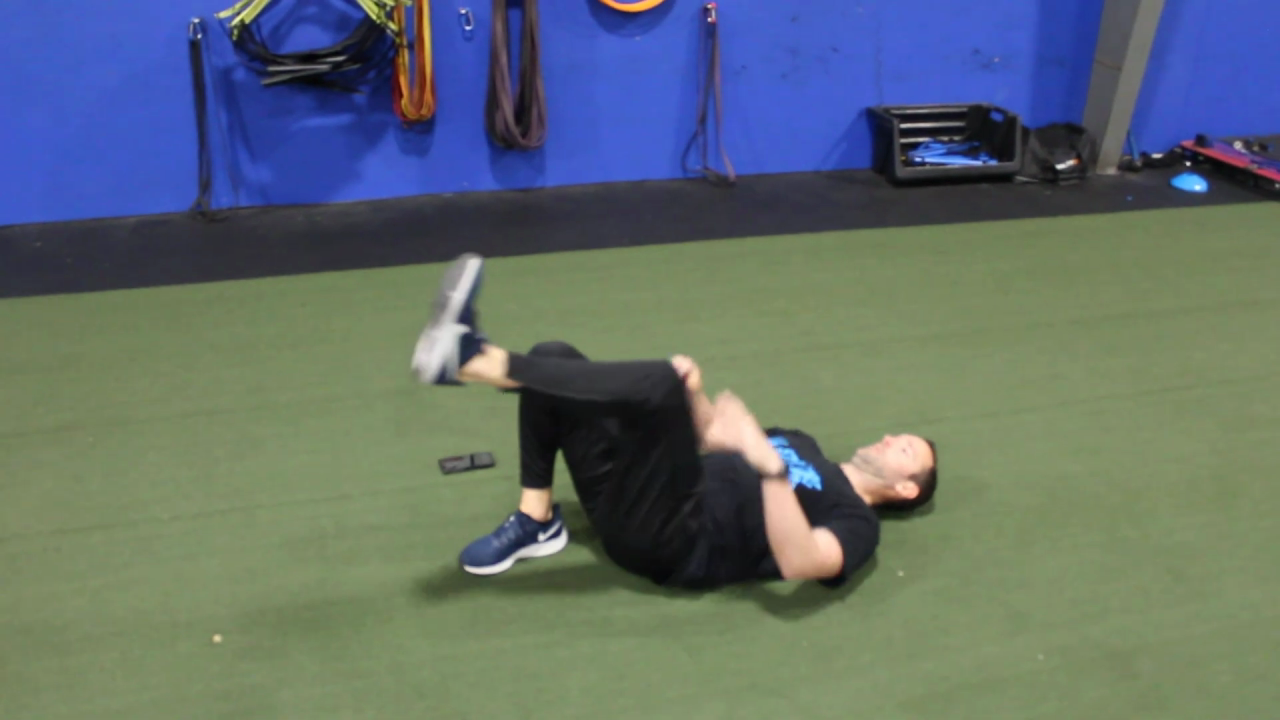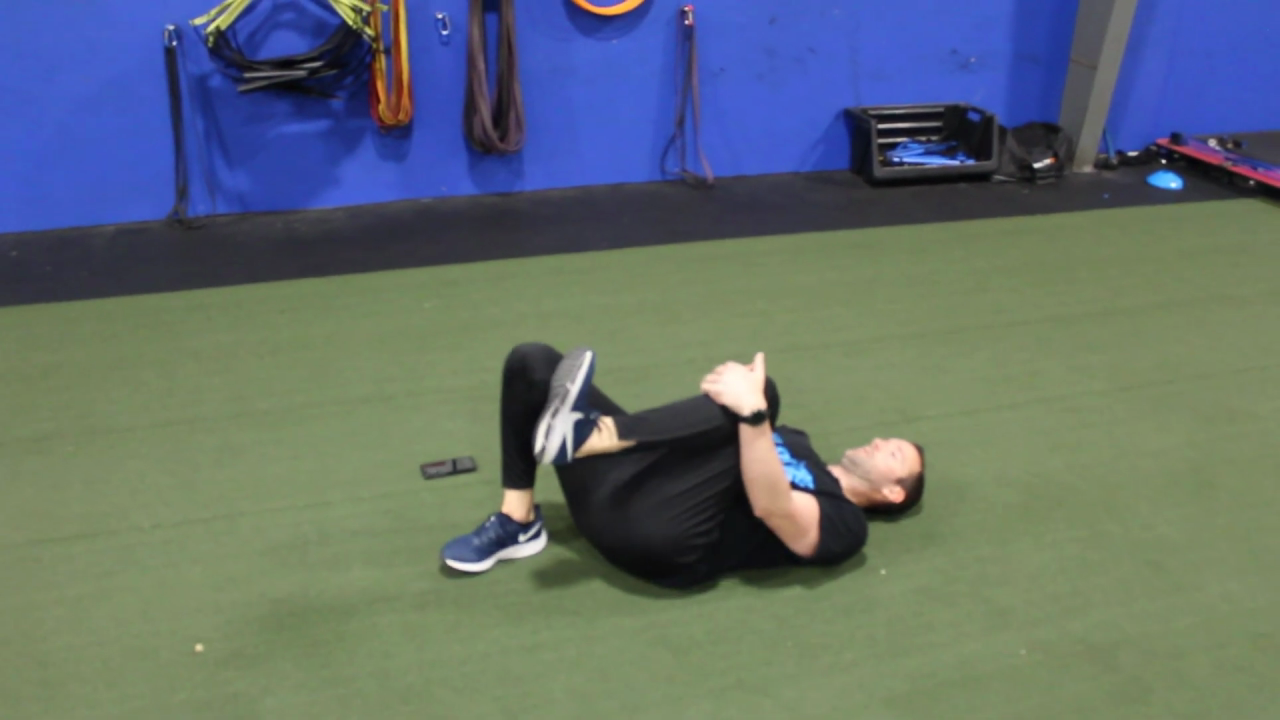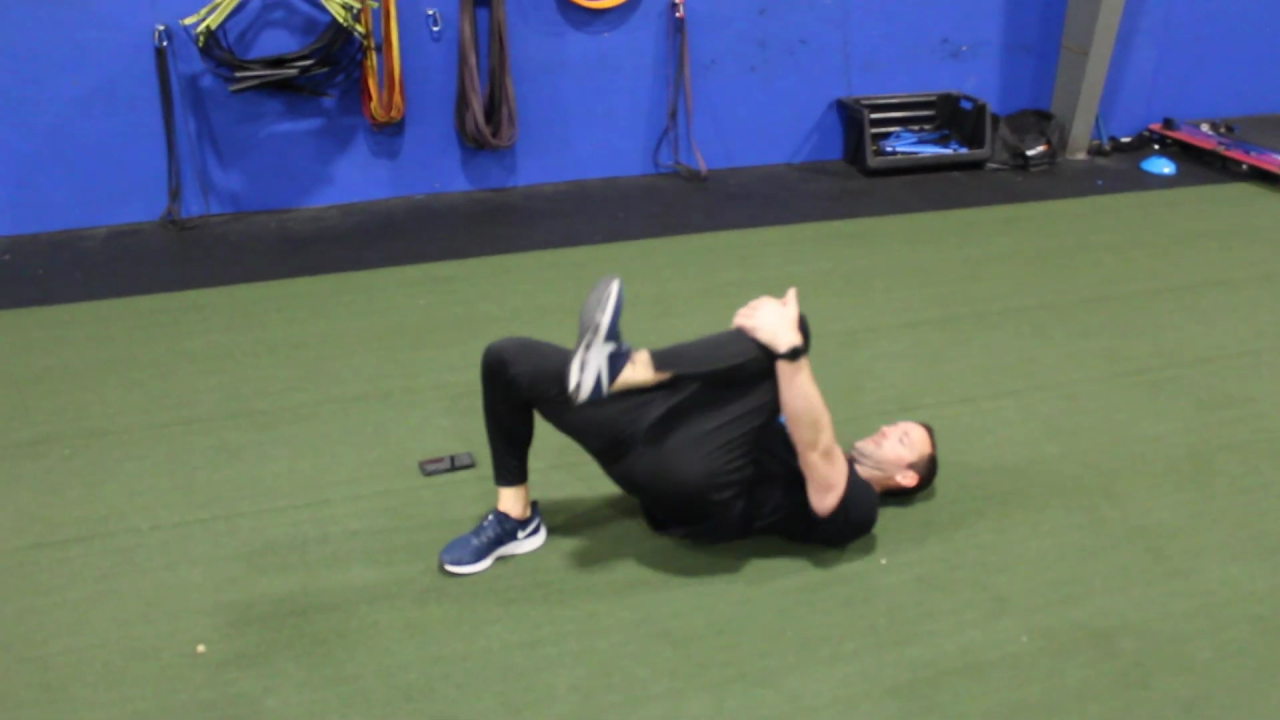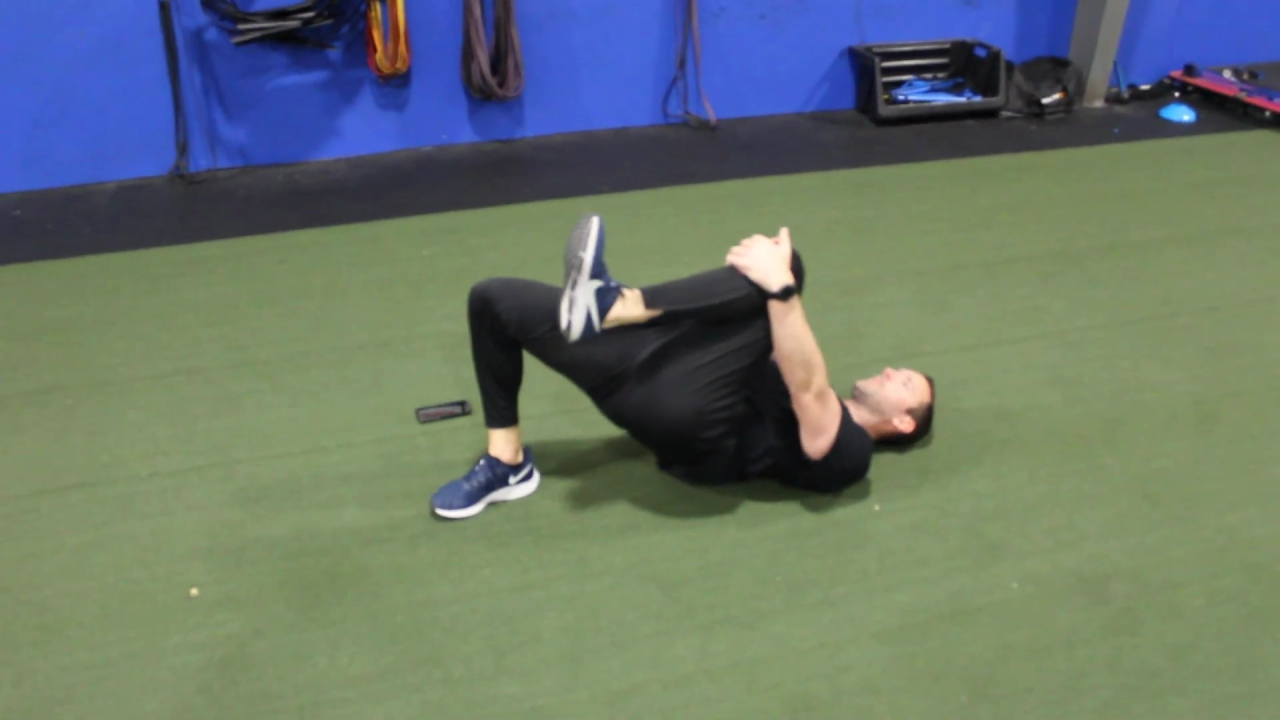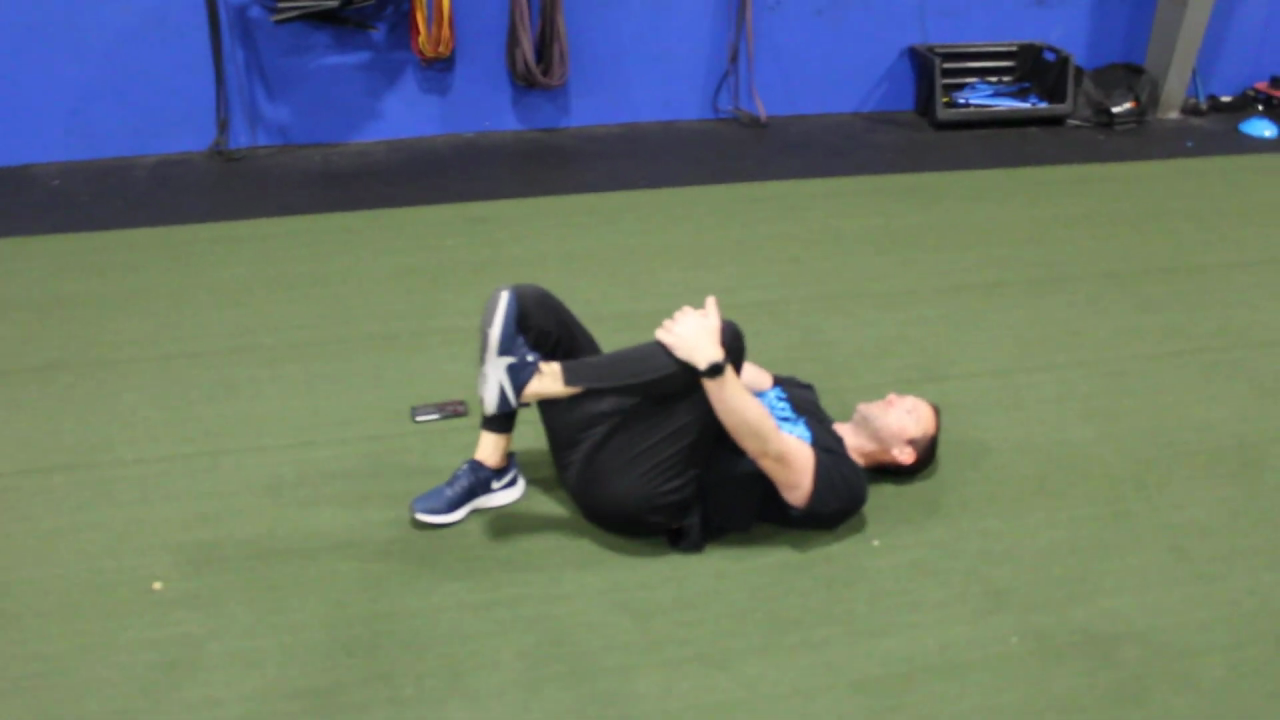
dt=1s
person 1, frame 1
left shoulder: (856, 521)
right shoulder: (801, 442)
left elbow: (798, 565)
right elbow: (709, 438)
left wrist: (769, 466)
right wrist: (692, 389)
left hip: (668, 539)
right hip: (622, 493)
left knee: (657, 385)
right knee: (552, 357)
left ankle: (474, 362)
right ankle: (536, 521)
person 1, frame 2
left shoulder: (844, 525)
right shoulder: (796, 445)
left elbow: (770, 508)
left wrist: (752, 409)
right wrist: (733, 393)
left hip: (659, 534)
right hip: (624, 486)
left knee: (758, 403)
right knee: (532, 361)
left ankle: (589, 436)
right ankle: (515, 523)
person 1, frame 3
left shoulder: (853, 506)
right shoulder: (815, 457)
left elbow: (815, 445)
left wrist: (789, 346)
right wrist: (759, 333)
left hip: (695, 478)
right hip: (656, 434)
left knee: (788, 334)
right knee: (507, 358)
left ankle: (617, 373)
right ankle: (514, 520)
person 1, frame 4
left shoulder: (847, 450)
right shoulder: (817, 407)
left elbow: (808, 388)
left wrist: (780, 287)
right wrist: (752, 274)
left hip: (687, 406)
right hip: (646, 373)
left knee: (782, 275)
right knee: (493, 299)
left ankle: (613, 306)
right ankle: (506, 463)
person 1, frame 5
left shoulder: (841, 486)
right shoulder: (802, 399)
left elbow: (768, 450)
right elbow: (744, 380)
left wrist: (709, 358)
right wrist: (699, 341)
left hip: (633, 489)
right hip: (611, 435)
left knee: (724, 340)
right knee: (528, 305)
left ankle: (530, 380)
right ankle: (489, 472)
